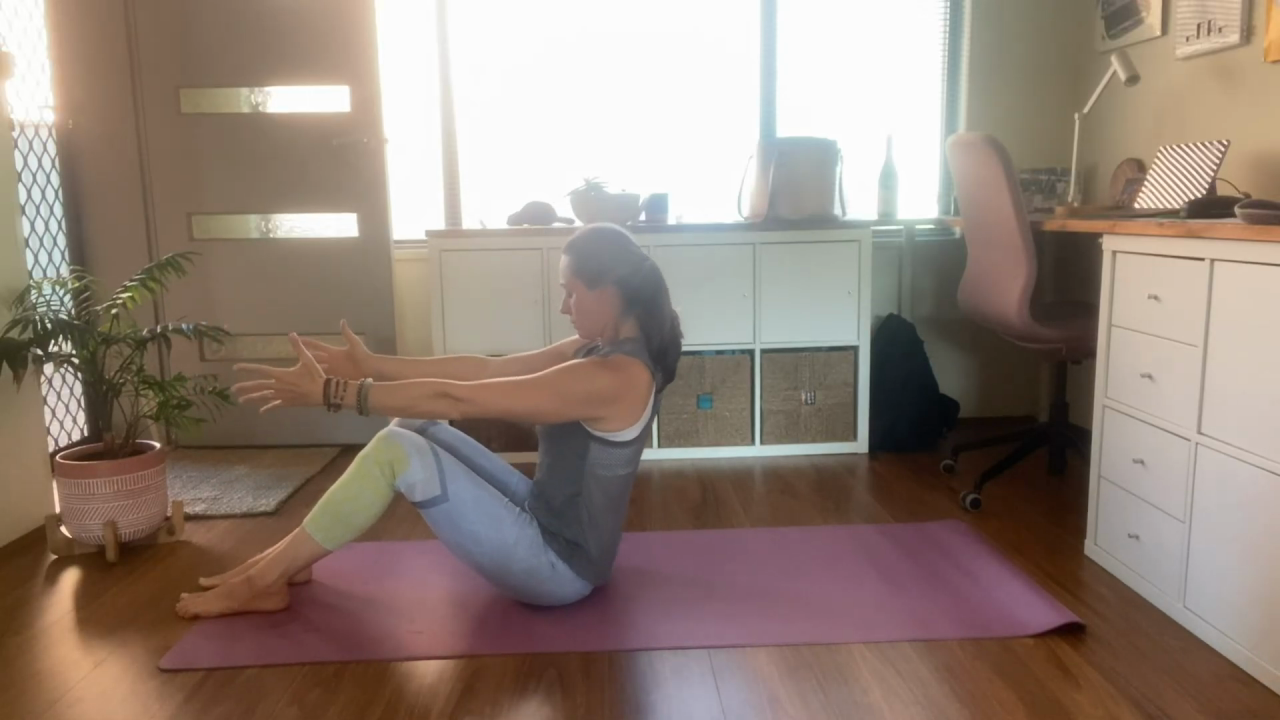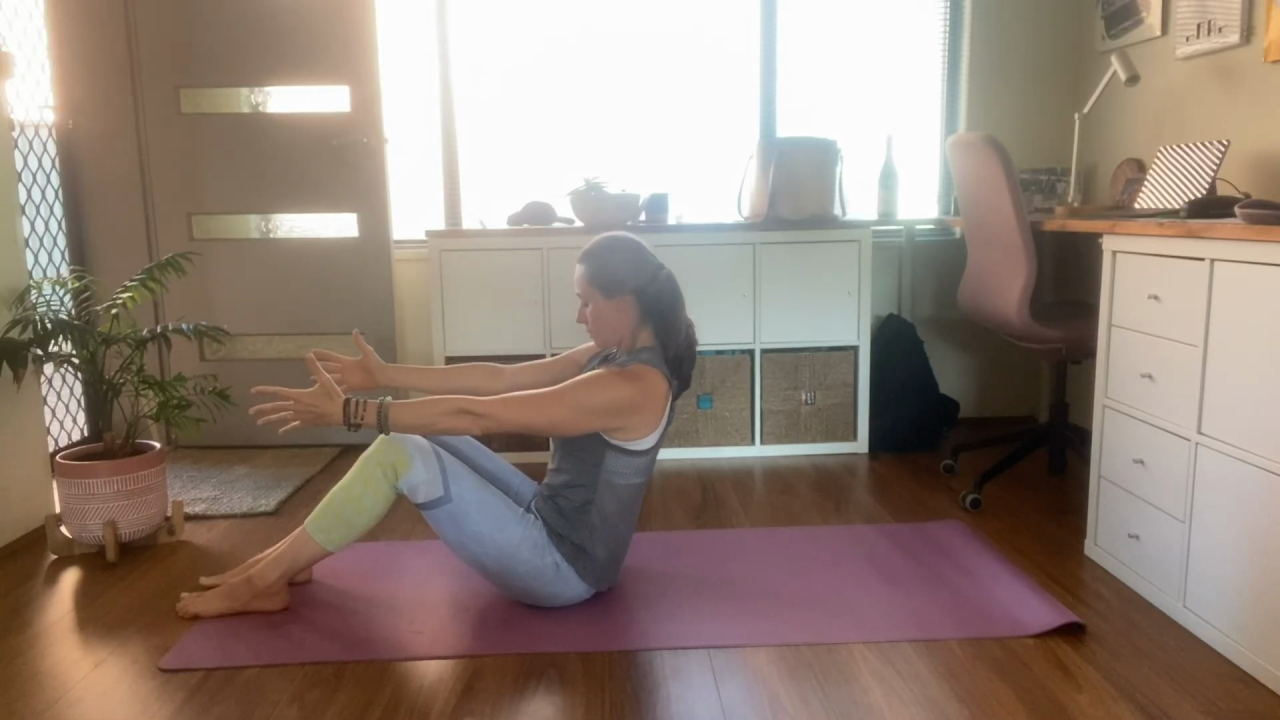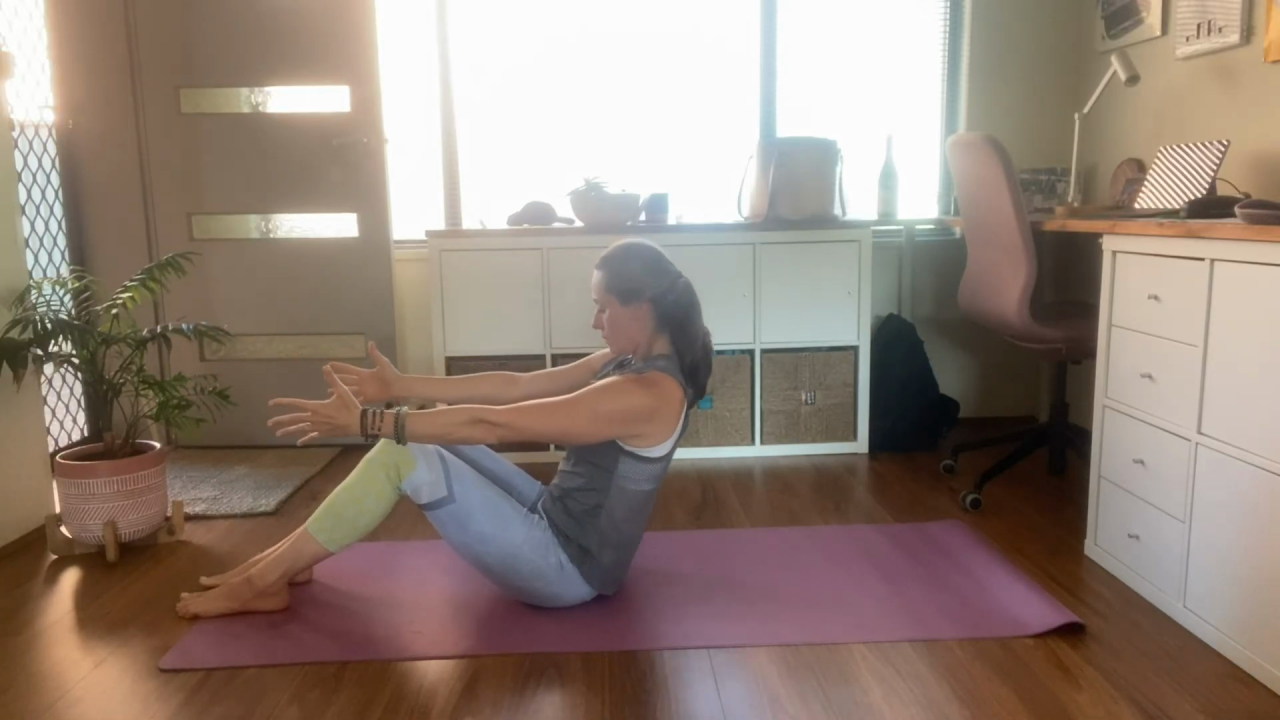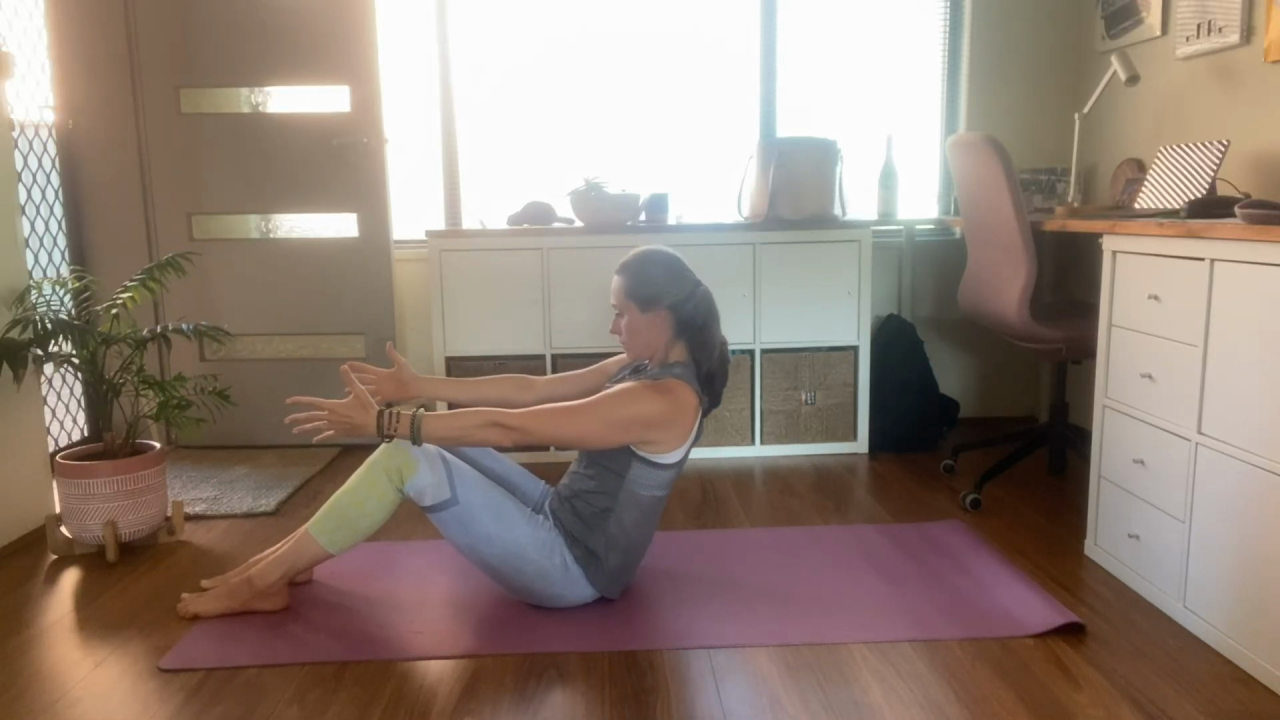
dt=0.4s
person 1, frame 1
left shoulder: (612, 378)
right shoulder: (602, 350)
left elbow: (457, 401)
right elbow: (488, 370)
left wrist: (330, 392)
right wrist: (373, 364)
left hip: (559, 565)
right hip: (548, 523)
left knee: (395, 453)
right knee: (413, 431)
left ankle: (261, 584)
right ankle: (283, 560)
person 1, frame 2
left shoulder: (630, 387)
right shoulder: (615, 357)
left elbow: (477, 415)
right elbow: (502, 377)
left wrist: (349, 411)
right wrist: (385, 375)
left hip: (563, 567)
right hip: (552, 524)
left knee: (399, 454)
right knee: (414, 435)
left ankle: (262, 583)
right ankle: (283, 561)
person 1, frame 3
left shoulder: (646, 395)
right shoulder: (632, 364)
left elbow: (492, 425)
right elbow: (517, 386)
left wrist: (365, 422)
right wrist: (401, 386)
left hip: (568, 567)
right hip: (558, 526)
left knee: (402, 458)
right knee: (415, 439)
left ankle: (262, 583)
right ankle: (285, 561)
person 1, frame 4
left shoulder: (662, 402)
right shoulder: (647, 369)
left elbow: (507, 429)
right elbow: (533, 390)
left wrist: (383, 421)
right wrist: (418, 386)
left hip: (572, 568)
right hip: (564, 525)
left knee: (404, 461)
right knee: (422, 442)
left ankle: (262, 583)
right ankle: (285, 559)
